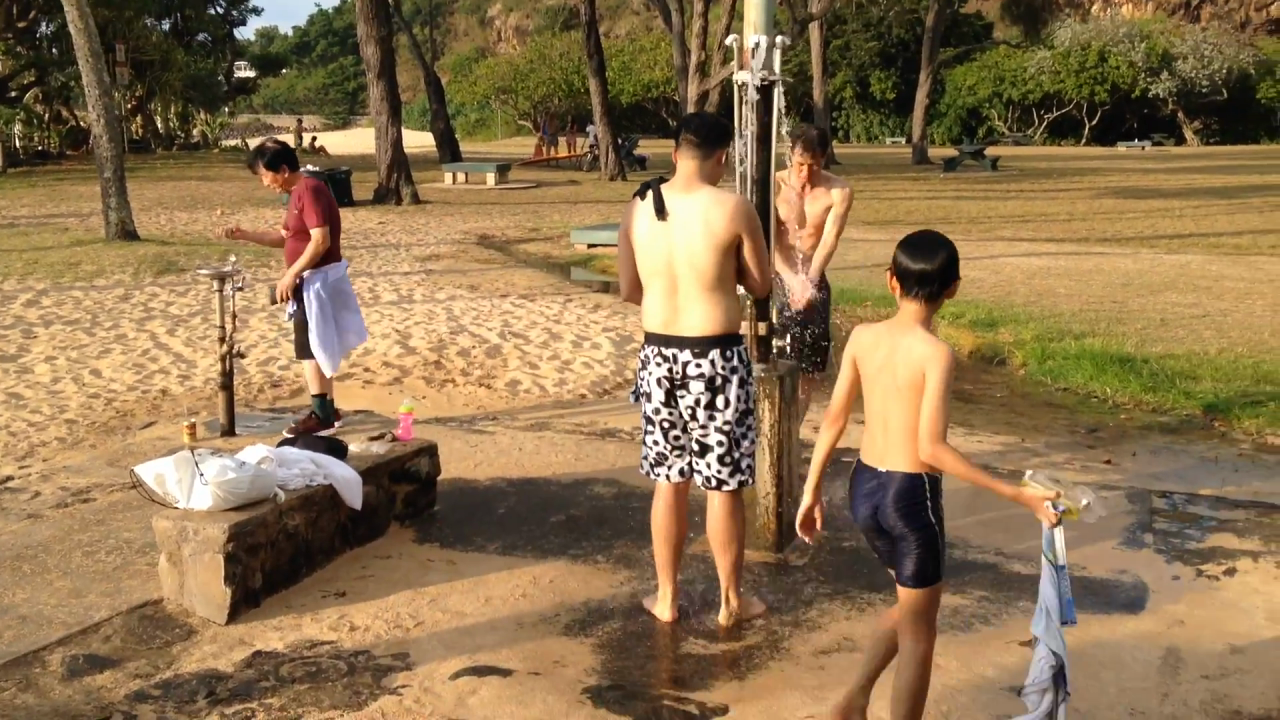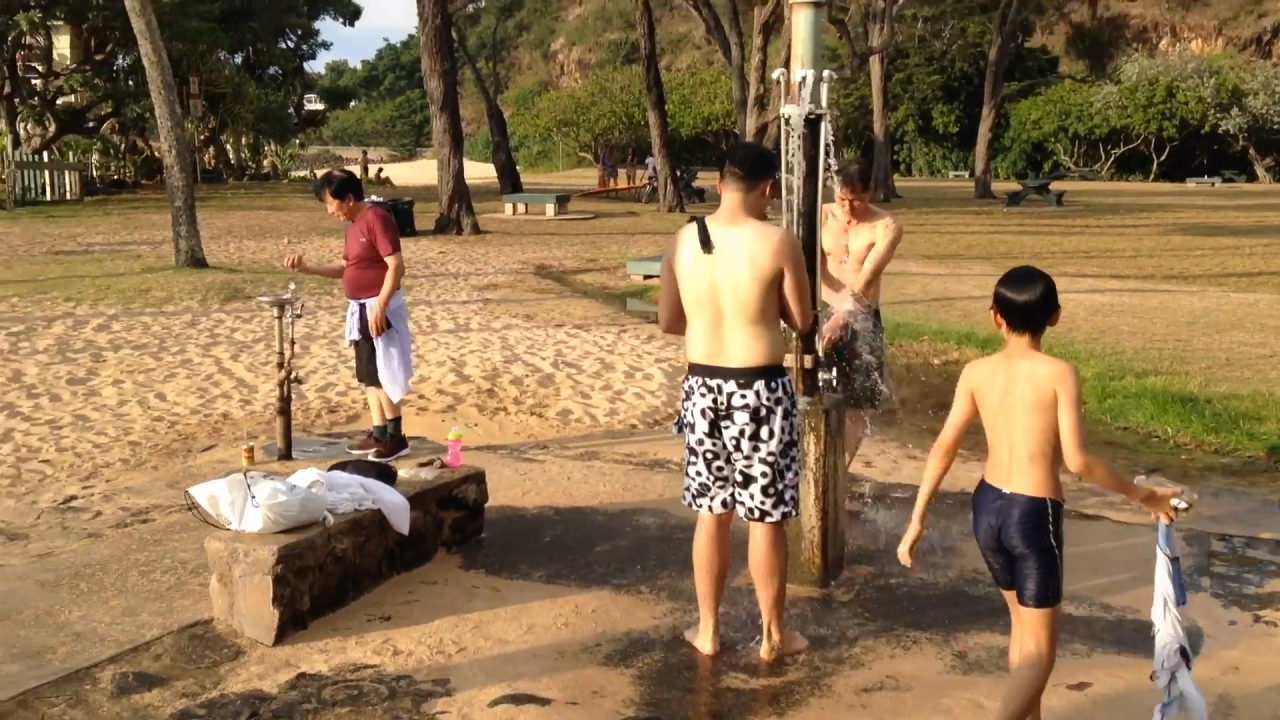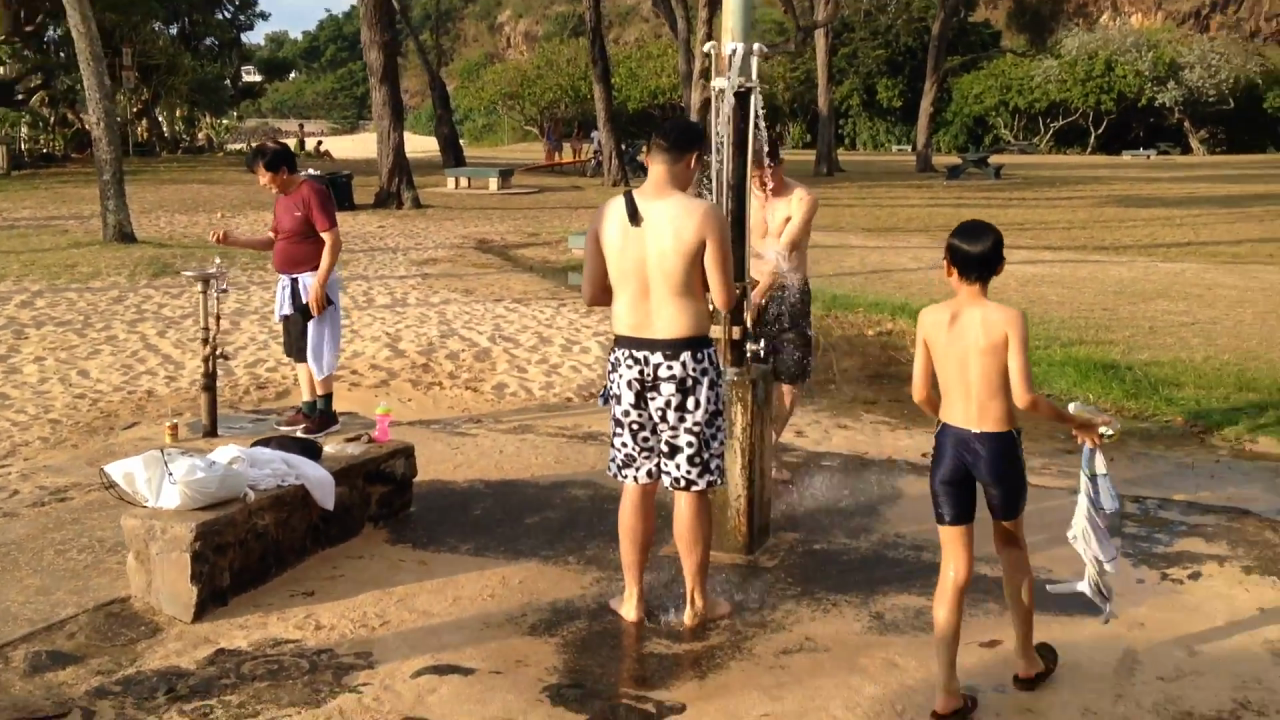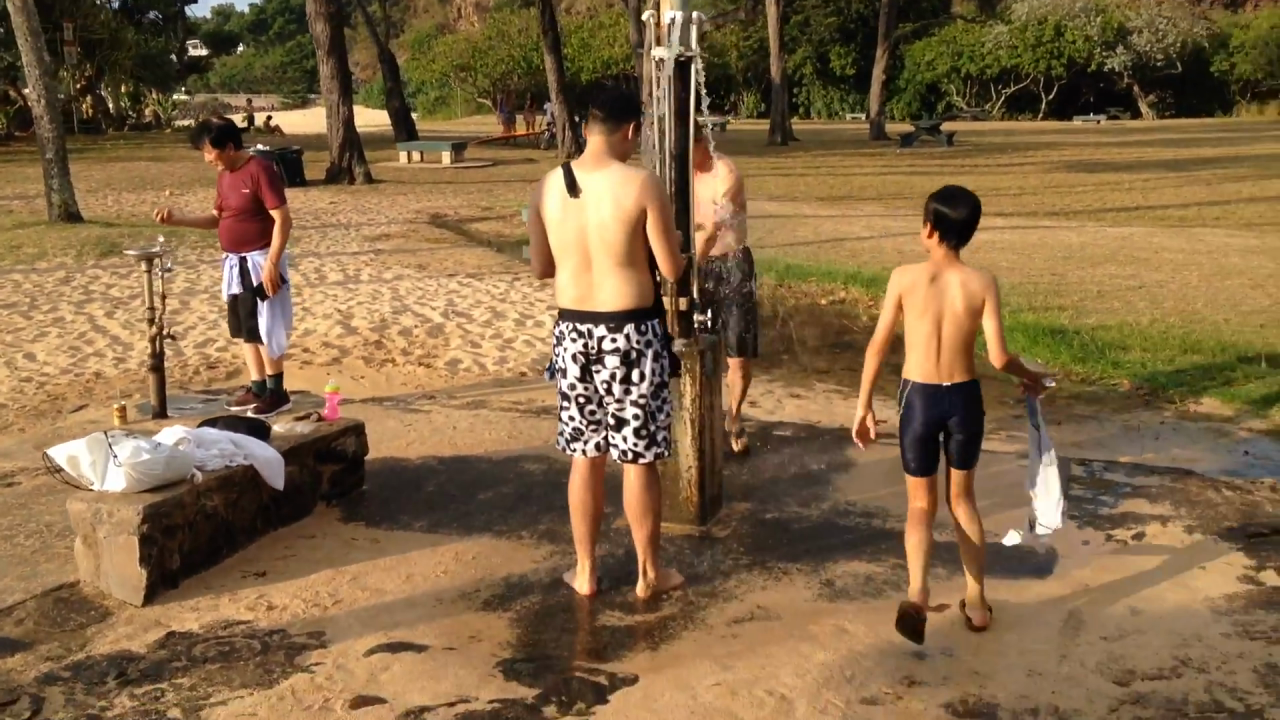
dt=0.3s
person 1, frame 1
left shoulder: (638, 207)
right shoulder: (733, 208)
left elbow: (629, 291)
right elbow: (760, 286)
left hip: (658, 355)
right hip: (716, 357)
left knee: (669, 480)
right knee: (723, 484)
left ankle: (667, 597)
right ankle: (732, 600)
person 1, frame 2
left shoulder: (682, 240)
right shoulder: (778, 241)
left elbow: (668, 321)
right elbow: (803, 322)
left hip: (703, 387)
right hip: (760, 389)
left knee: (711, 512)
right knee: (766, 517)
left ankle: (707, 629)
right ankle: (773, 634)
person 1, frame 3
left shoulder: (608, 213)
right shoulder: (703, 215)
left elbow: (592, 294)
right elbow: (725, 300)
left hip: (629, 358)
right hip: (686, 360)
left knee: (637, 481)
right knee: (691, 485)
left ankle: (632, 597)
right ankle: (696, 601)
person 1, frame 4
left shoulder: (548, 185)
right shoulder: (642, 185)
left elbow: (541, 269)
right elbow: (672, 270)
right wrist: (673, 243)
left hip: (573, 332)
right hip: (630, 332)
left knee: (585, 455)
right knee: (639, 457)
left ankle: (586, 571)
right ankle: (649, 573)
person 2, frame 1
left shoulder: (864, 336)
right shoulder: (936, 352)
left elbow: (835, 418)
right elbow: (932, 448)
left wrist: (810, 492)
right wrist: (1016, 494)
left hip: (863, 487)
right hip: (911, 494)
left knee: (912, 606)
right knee: (918, 633)
person 2, frame 2
left shoulder: (976, 372)
right shoulder: (1059, 373)
left elbow: (944, 448)
right elbow: (1077, 461)
left wrist: (917, 521)
right wrist: (1143, 496)
left hip: (986, 507)
right hip: (1034, 516)
left knee: (1026, 628)
right knee: (1038, 653)
person 2, frame 3
left shoulder: (929, 318)
right shoulder: (1009, 318)
left elbow: (921, 393)
right elbow: (1024, 397)
right wrist: (1075, 421)
left hip: (950, 446)
right hip: (999, 448)
left knee: (955, 570)
right knee: (1011, 544)
right ankle: (1027, 661)
person 2, frame 4
left shoulder: (905, 277)
right shoulder: (983, 283)
left elbow: (878, 346)
right elbow: (998, 357)
left wrist: (863, 405)
right wrist: (1030, 376)
left hip: (918, 399)
right hip: (964, 399)
left knee: (921, 505)
right knee: (962, 500)
left ankle: (917, 594)
right ankle: (976, 604)
person 3, frame 1
left shoulder: (838, 192)
right shoulder: (773, 186)
left elbow: (829, 244)
left wrist: (807, 286)
right wrist: (792, 281)
left hip: (813, 283)
right hip: (776, 281)
left knee: (809, 369)
person 3, frame 2
left shoulder: (887, 227)
right shoulder: (822, 216)
left elbow: (865, 279)
left wrist: (840, 318)
right wrist: (838, 301)
left hip: (864, 320)
right hip: (827, 314)
left knee: (858, 406)
person 3, frame 3
left shoulder: (803, 200)
left elbow: (783, 254)
left wrist: (756, 298)
left hip: (790, 294)
right hip: (754, 291)
left knee: (789, 381)
person 3, frame 4
left shoulder: (726, 175)
left elbow: (711, 233)
left hip: (733, 266)
right hip: (698, 266)
left knee: (740, 357)
left ankle: (733, 418)
person 4, frame 1
left shoulder: (310, 190)
right shoulder: (297, 193)
left elbow: (321, 240)
right elbow: (284, 236)
left wrist: (290, 275)
right wrist: (244, 234)
left hip: (319, 280)
right hip: (310, 281)
left knee: (309, 349)
right knee: (313, 348)
left ankle: (321, 414)
right ankle: (326, 409)
person 4, frame 2
left shoulder: (377, 220)
right shoulder: (354, 225)
left elbow: (396, 266)
right elbow: (343, 266)
left wrist: (380, 306)
right wrist: (307, 267)
left hip: (379, 310)
right hip: (361, 309)
left knee: (379, 374)
right knee: (368, 375)
left ankle: (396, 437)
right ankle: (378, 433)
person 4, frame 3
left shoulder: (313, 194)
right shoulder: (282, 199)
left elbow: (333, 242)
right elbow: (273, 239)
left wrist: (319, 284)
right wrist: (233, 241)
left hip: (310, 284)
right hip: (290, 285)
left knee: (313, 350)
right knee: (298, 351)
left ankle: (326, 414)
right ankle: (308, 409)
person 4, frame 4
left shoulder: (260, 171)
right shoulder: (224, 176)
left elbow: (283, 219)
right elbow: (217, 217)
left wrist: (272, 263)
right wrist: (177, 219)
left hip: (258, 263)
right hip: (236, 264)
left knee: (262, 330)
right knee: (243, 330)
left ankle: (277, 393)
right ankle: (258, 388)
